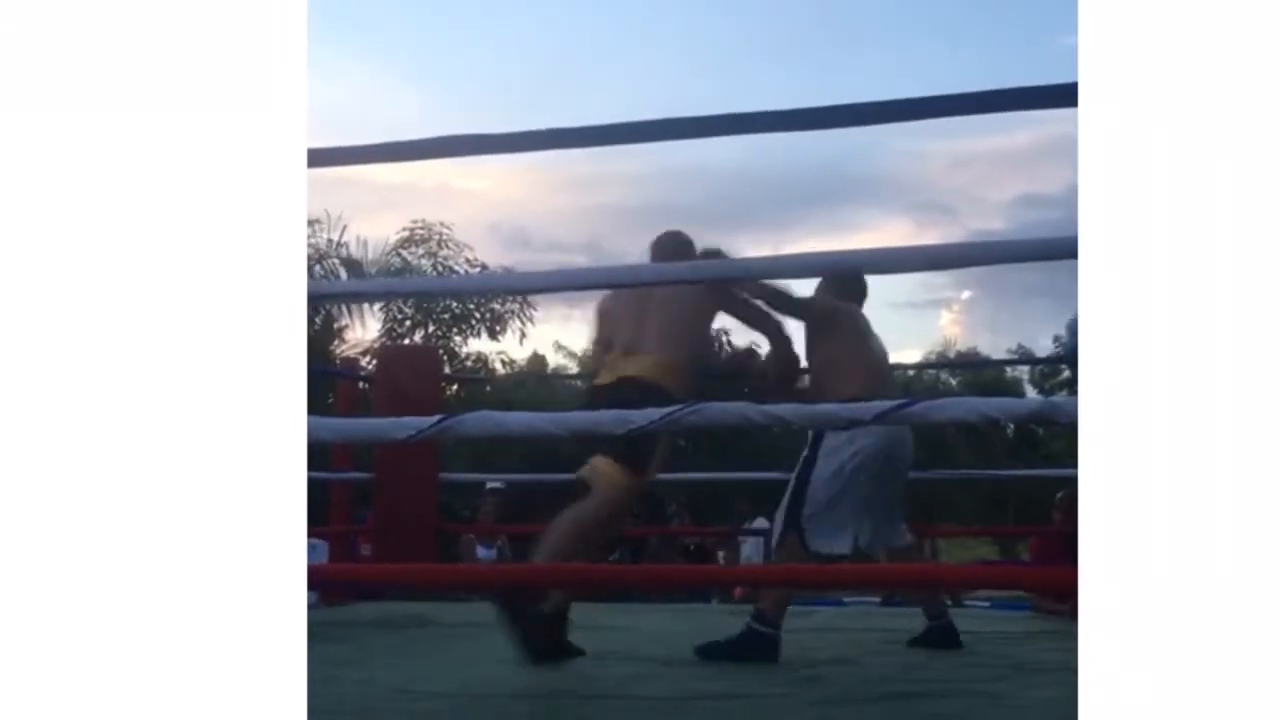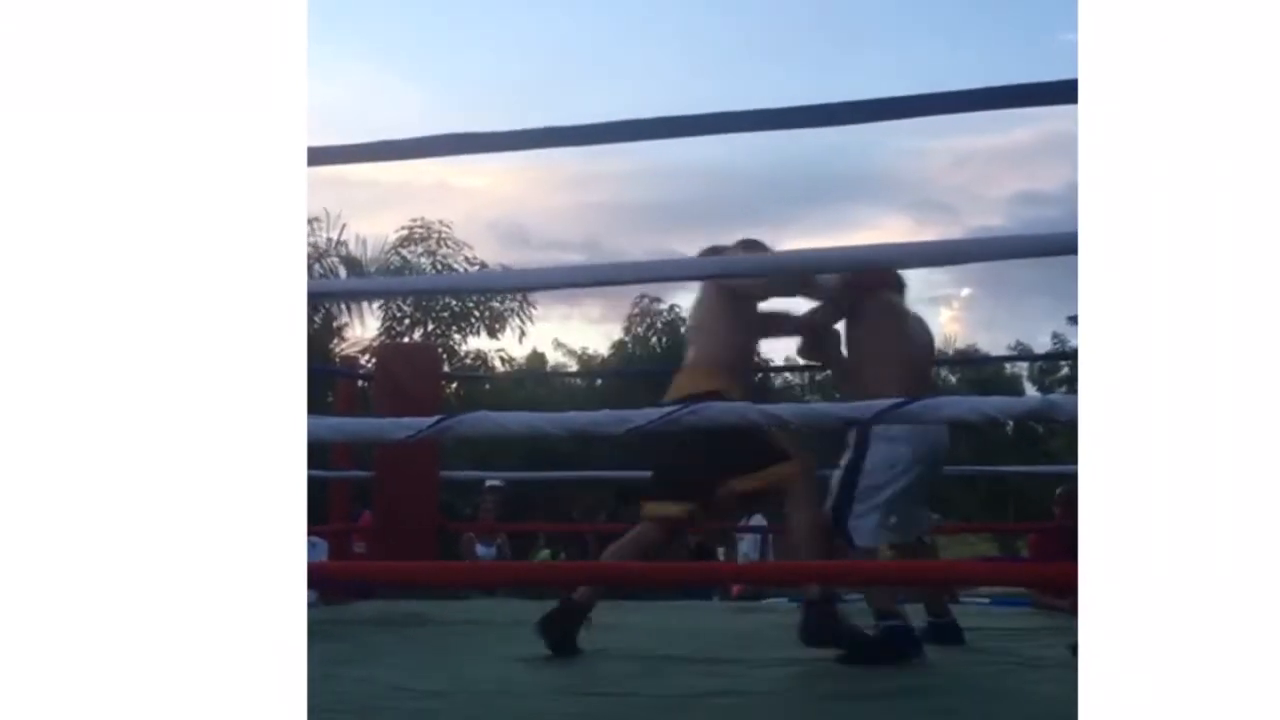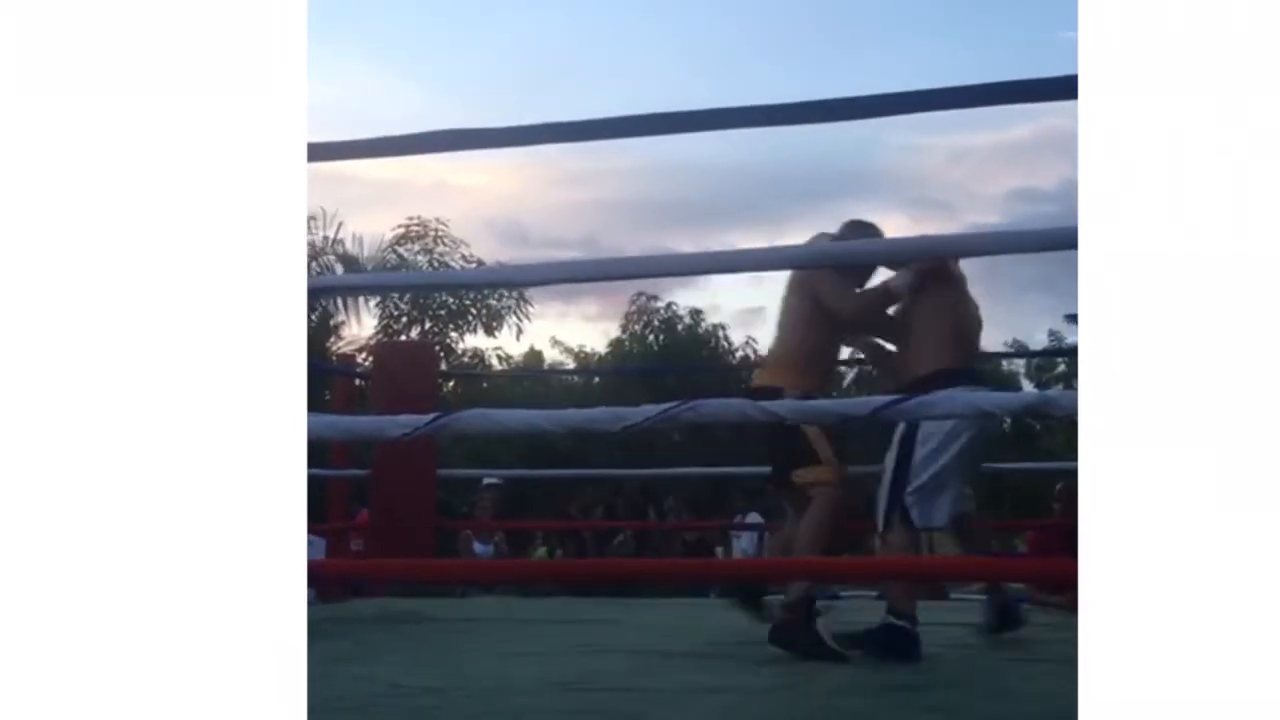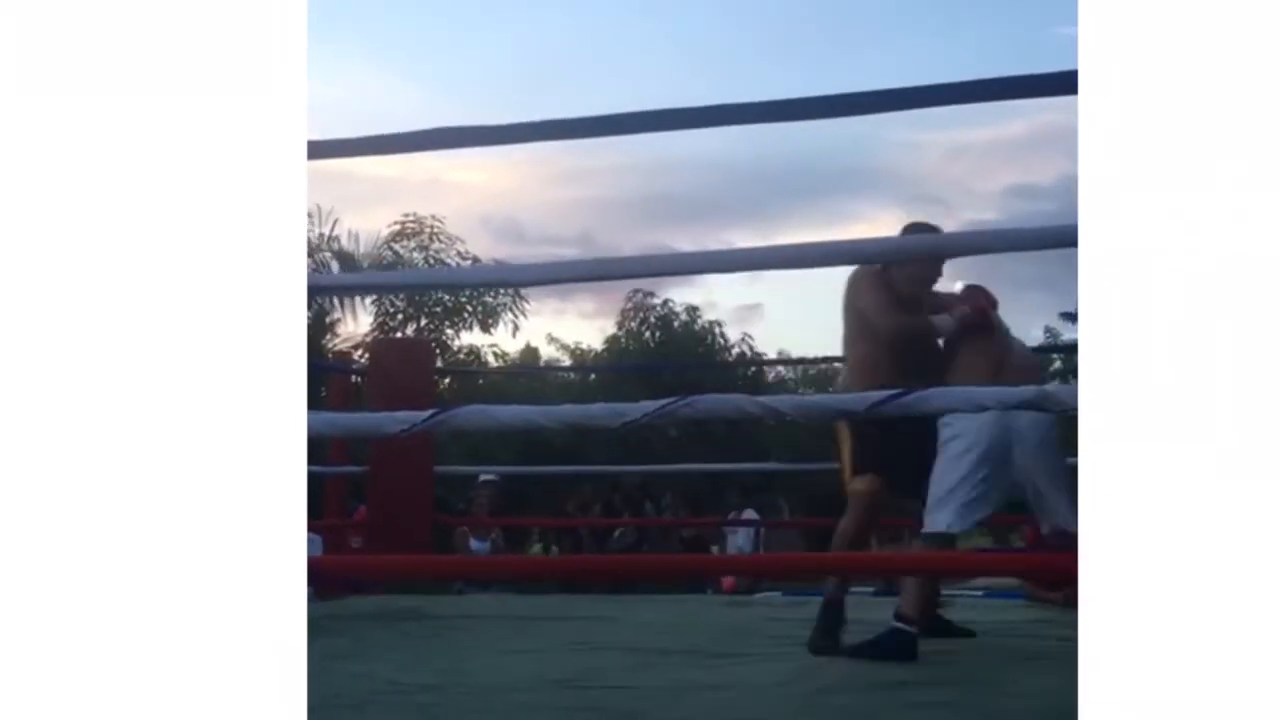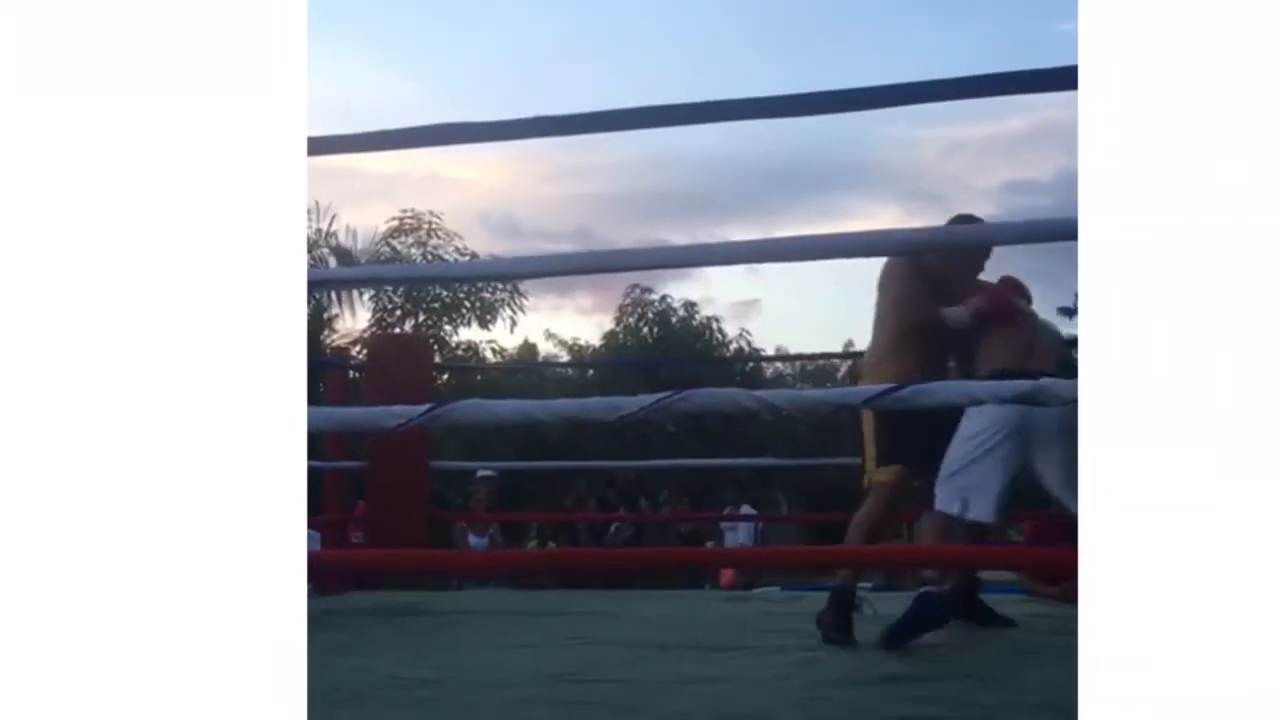
dt=0.2s
person 1, frame 1
left shoulder: (617, 296)
right shoulder: (705, 284)
right elbow: (767, 323)
right wrist: (784, 350)
left hip: (607, 390)
right hip: (648, 391)
left knee: (609, 500)
right knee: (613, 492)
left ankle: (548, 620)
right ankle: (526, 588)
person 1, frame 2
left shoulder: (723, 306)
right shoulder: (727, 272)
right elbow: (770, 282)
right wrist: (822, 286)
left hip: (681, 407)
right hip: (713, 400)
left knee: (659, 527)
right knee: (801, 483)
left ankle: (567, 613)
right ankle: (818, 611)
person 1, frame 3
left shoulder: (828, 284)
right shoulder: (818, 266)
right elbow: (856, 311)
right wrist: (907, 279)
left hip: (785, 394)
right hip: (786, 391)
left knee: (807, 503)
right knee: (829, 492)
right ankle: (795, 617)
person 1, frame 4
left shoulder: (926, 300)
right shoulder: (868, 278)
right elbow: (891, 327)
right wrist: (952, 321)
left hip: (912, 411)
right knee: (865, 501)
left ankle: (923, 611)
right ankle: (831, 614)
person 1, frame 5
left shoulder: (955, 288)
right shoulder: (904, 266)
right elbow: (907, 318)
right wrist: (969, 313)
right hip: (888, 390)
right knee: (887, 491)
right ankle: (840, 602)
person 2, frame 1
left shoulder: (835, 315)
right shoulder: (847, 333)
left elbow: (782, 300)
left hip: (852, 429)
right hip: (892, 430)
left knee: (796, 528)
right knee: (892, 535)
left ankle: (762, 633)
right ankle: (941, 624)
person 2, frame 2
left shoulder: (871, 292)
right shoulder: (915, 326)
right wrist: (833, 358)
left hip: (889, 431)
right hip: (930, 427)
left knee: (848, 528)
right knee: (908, 530)
left ankle: (893, 629)
right ankle: (942, 621)
person 2, frame 3
left shoulder: (941, 276)
right shoulder: (962, 304)
right elbow: (911, 362)
right wrist: (867, 343)
left knee: (900, 513)
right knee: (956, 513)
left ankle: (899, 628)
right ankle: (1001, 603)
person 2, frame 4
left shoulder: (975, 307)
right shoulder: (1023, 353)
left hip: (974, 418)
right hip: (1029, 417)
left knee: (938, 525)
right knee: (1072, 522)
left ankle: (903, 631)
person 2, frame 5
left shoulder: (1001, 298)
right shoulder: (1050, 335)
left hip: (997, 402)
right hip: (1051, 401)
left knee: (950, 505)
left ankle: (934, 595)
